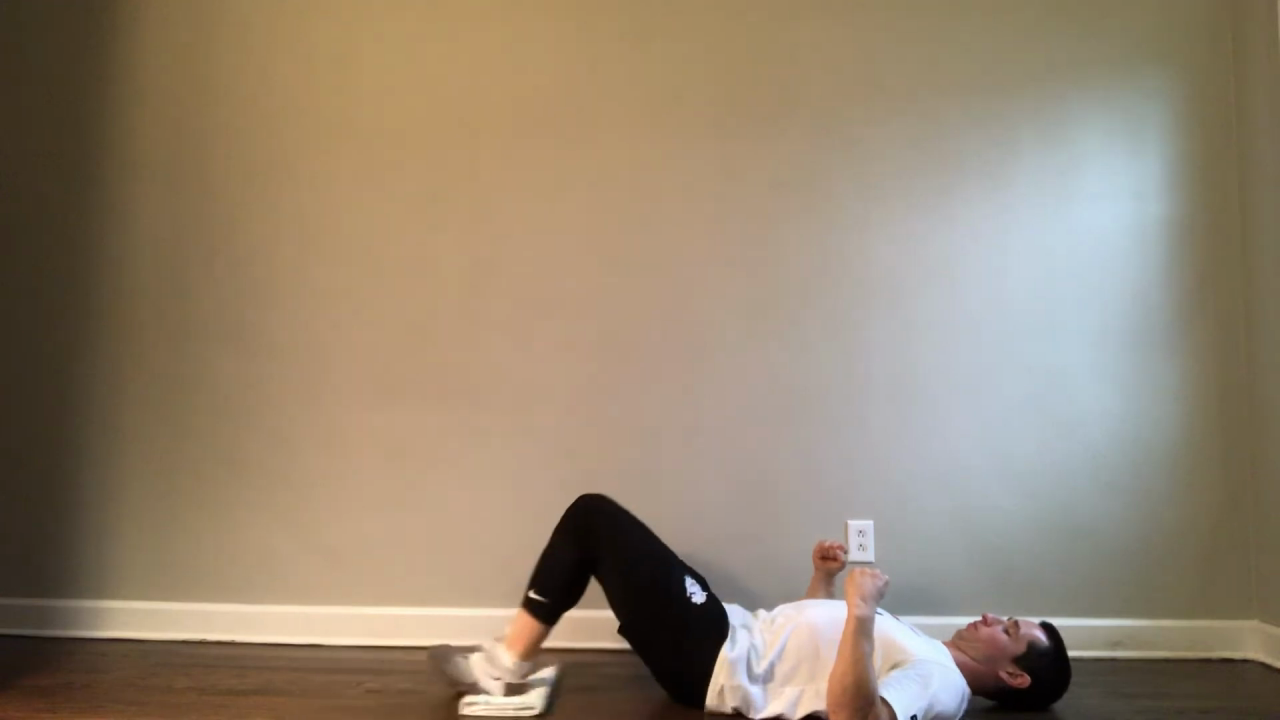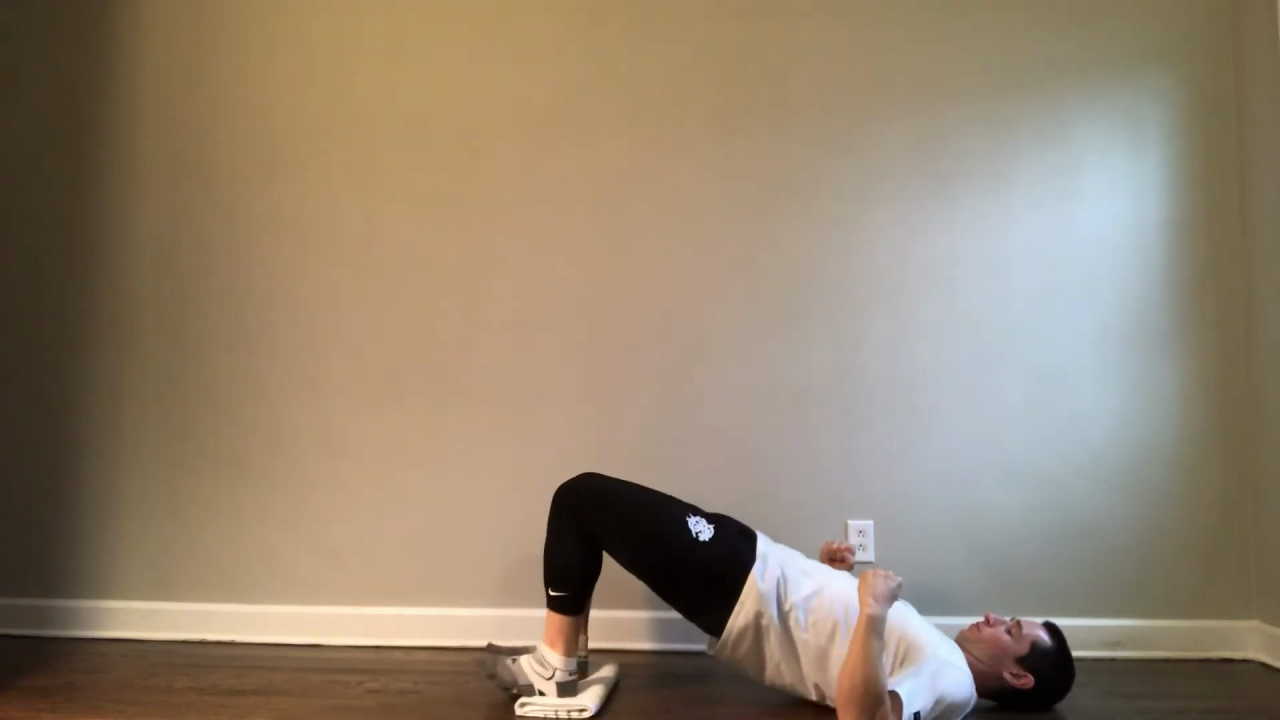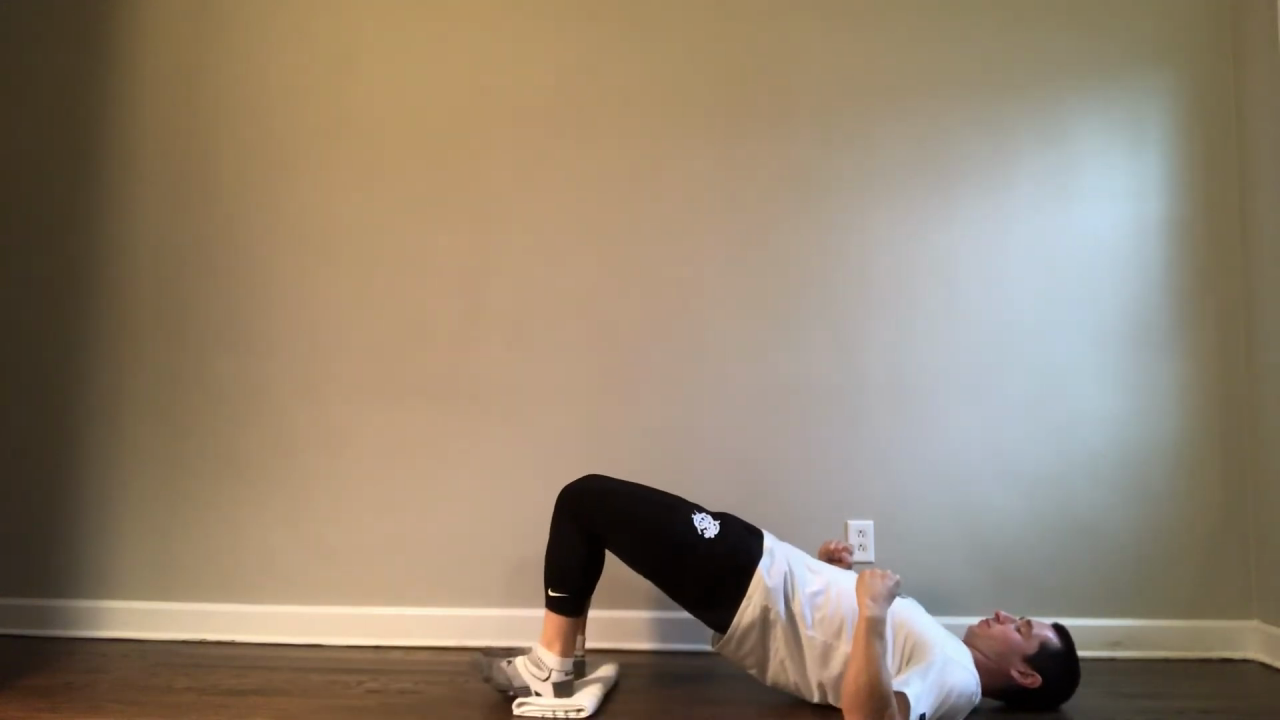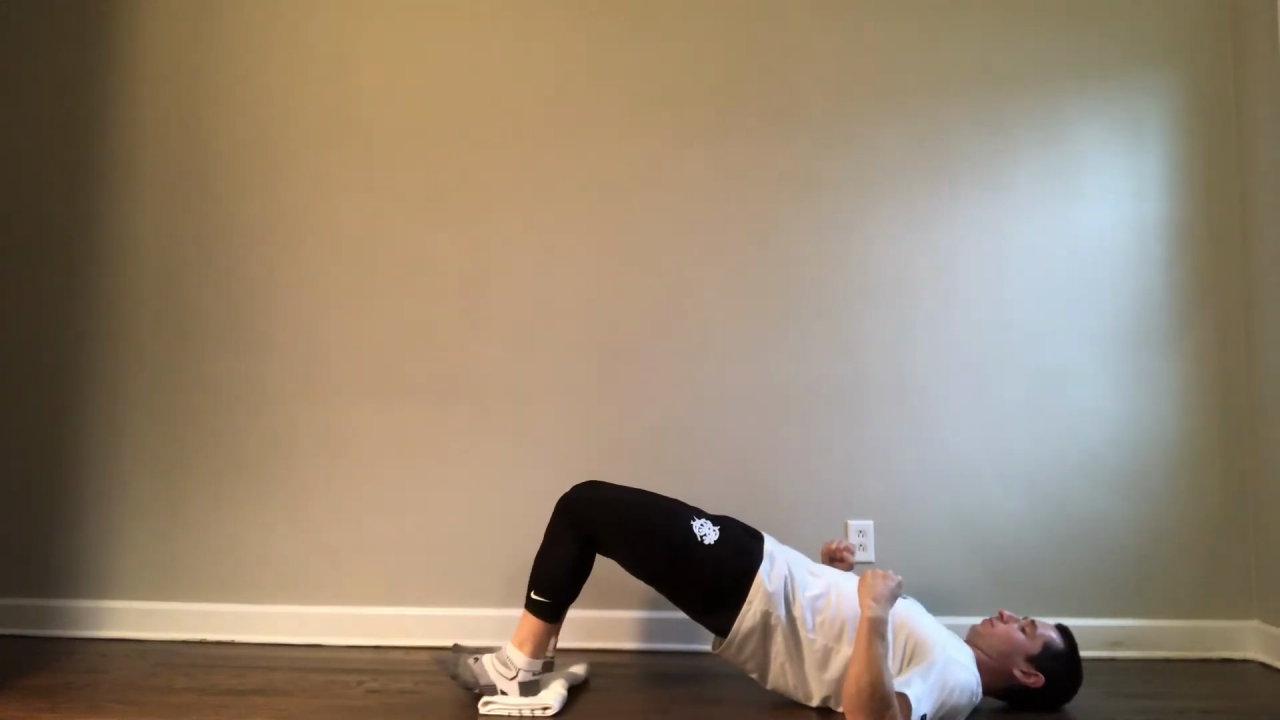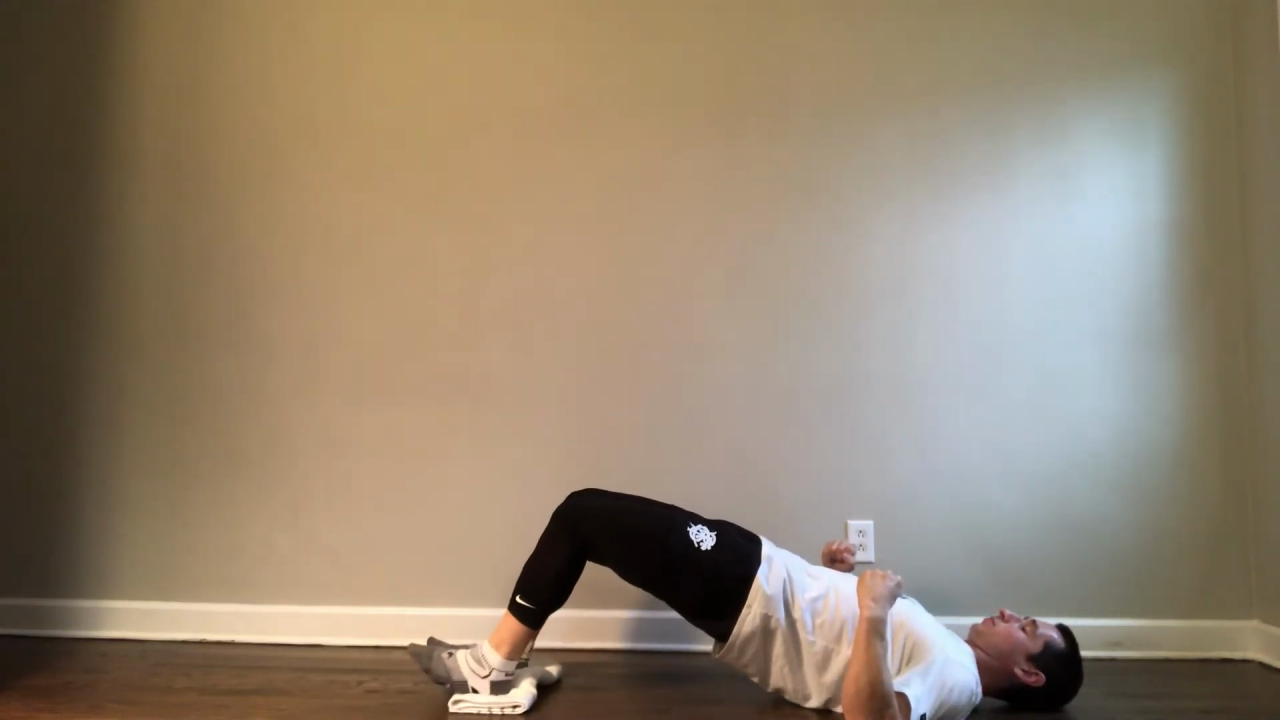
dt=1s
person 1, frame 1
right shoulder: (925, 653)
left wrist: (860, 611)
right wrist: (824, 579)
left hip: (717, 663)
right hip: (737, 630)
left knee: (593, 517)
right knee: (593, 518)
left ankle: (507, 662)
right ankle: (507, 661)
person 1, frame 2
right shoulder: (939, 659)
left wrist: (872, 611)
right wrist: (837, 579)
left hip: (744, 583)
right hip: (752, 574)
left knee: (581, 498)
right knee: (587, 497)
left ankle: (554, 668)
right ankle: (557, 662)
person 1, frame 3
right shoulder: (944, 656)
left wrist: (872, 610)
right wrist: (834, 576)
left hip: (751, 584)
right hip: (758, 569)
left knee: (585, 500)
right knee: (589, 499)
left ankle: (552, 667)
right ankle: (556, 662)
person 1, frame 4
right shoulder: (944, 654)
left wrist: (874, 613)
right wrist: (839, 577)
left hip: (752, 590)
right hip: (760, 569)
left knee: (586, 506)
right knee: (588, 505)
left ankle: (521, 664)
right ankle: (520, 662)
person 1, frame 5
right shoulder: (947, 653)
left wrist: (873, 613)
right wrist: (841, 578)
left hip: (752, 595)
right hip: (759, 575)
left knee: (584, 513)
right knee: (586, 512)
left ankle: (496, 663)
right ankle: (495, 662)
